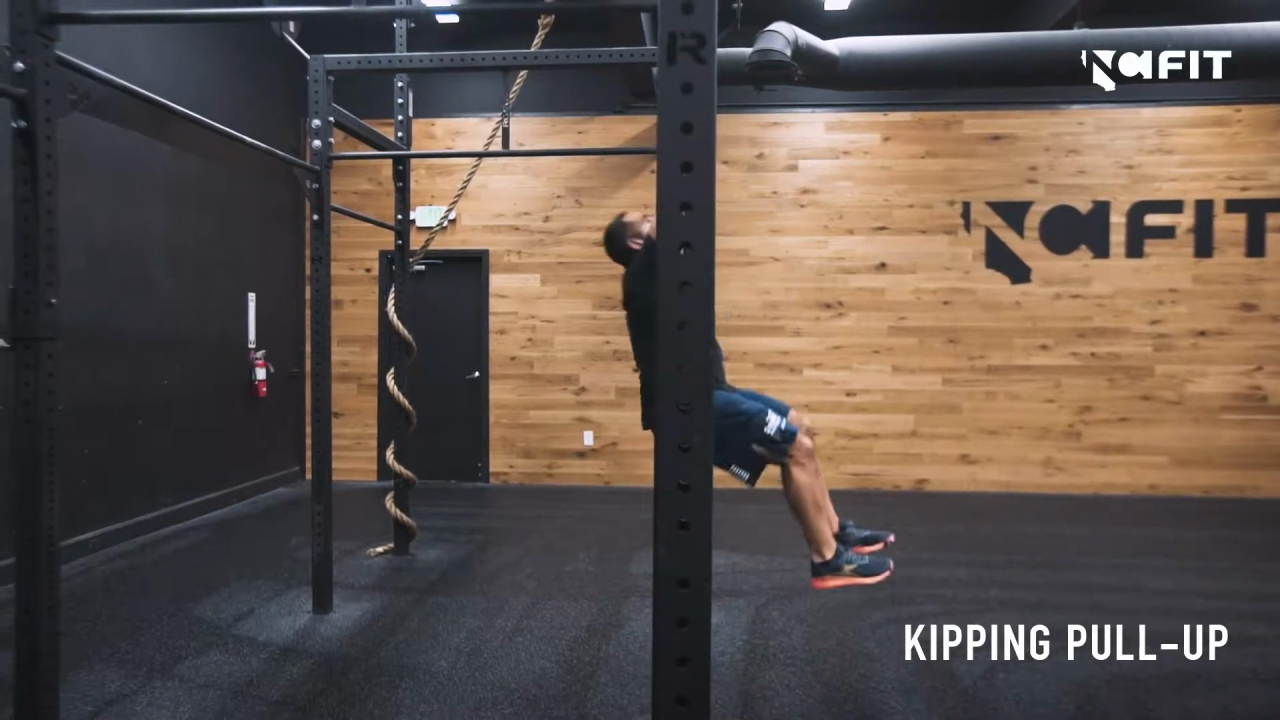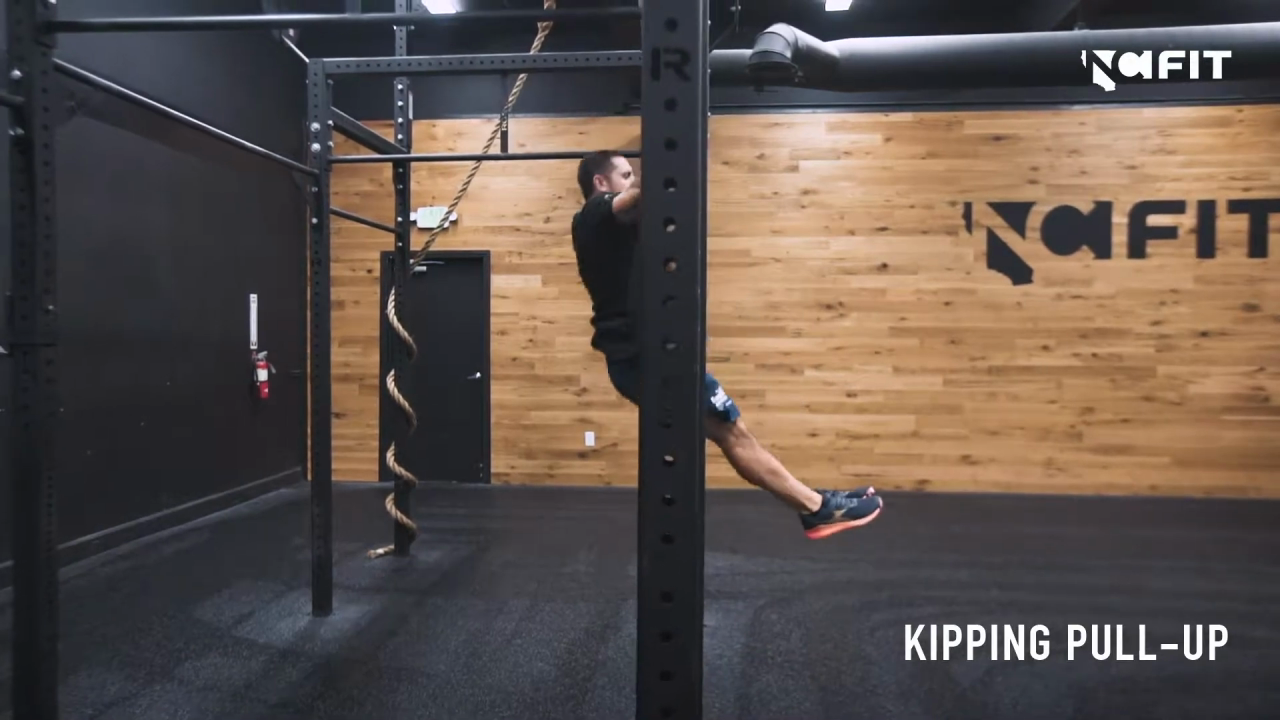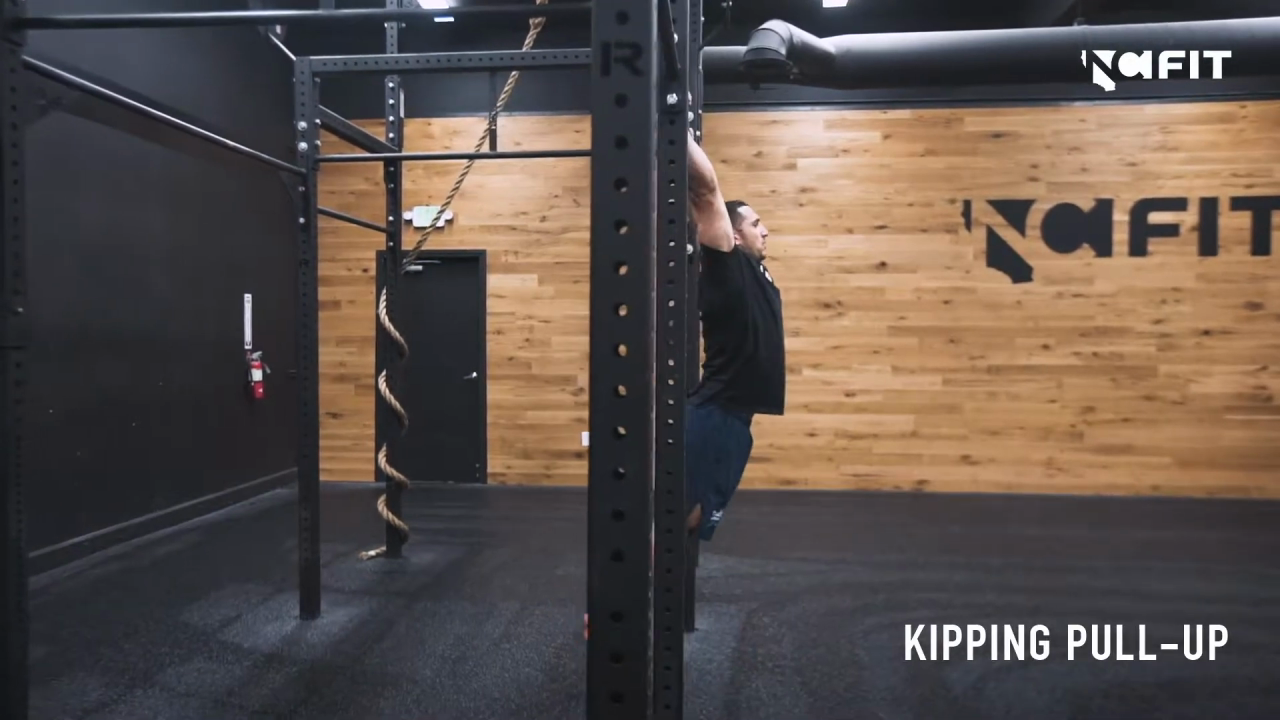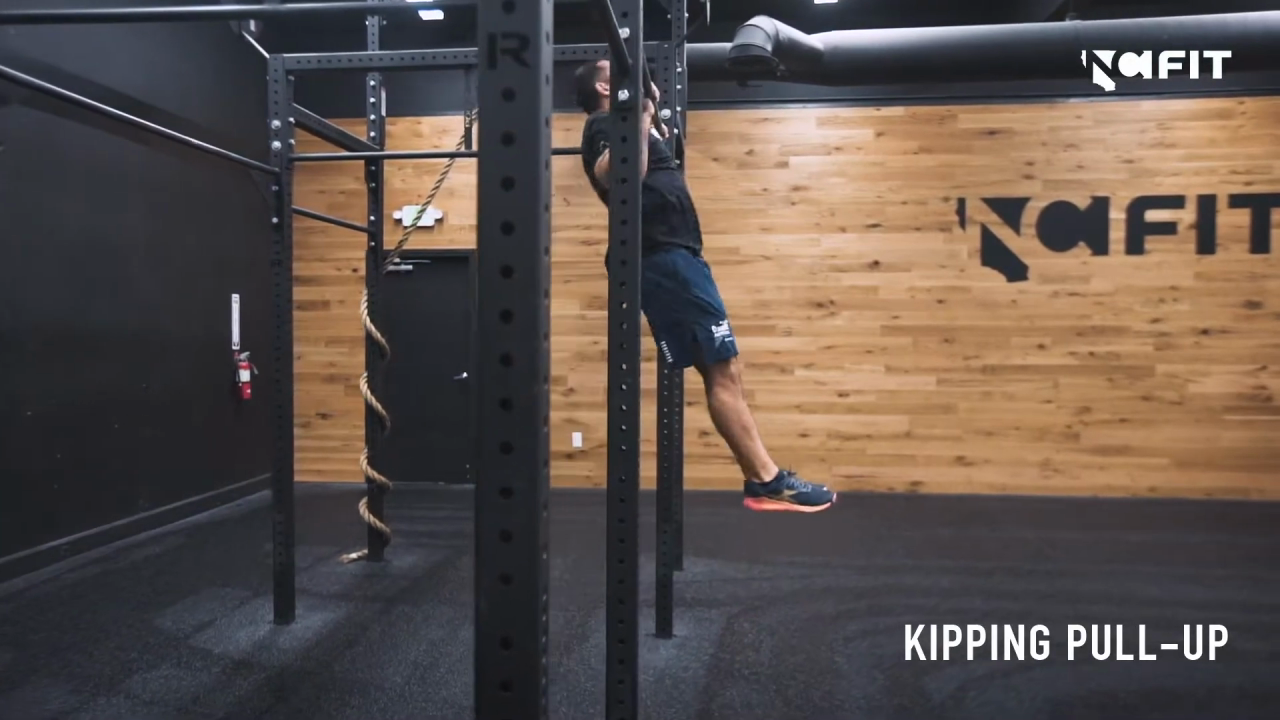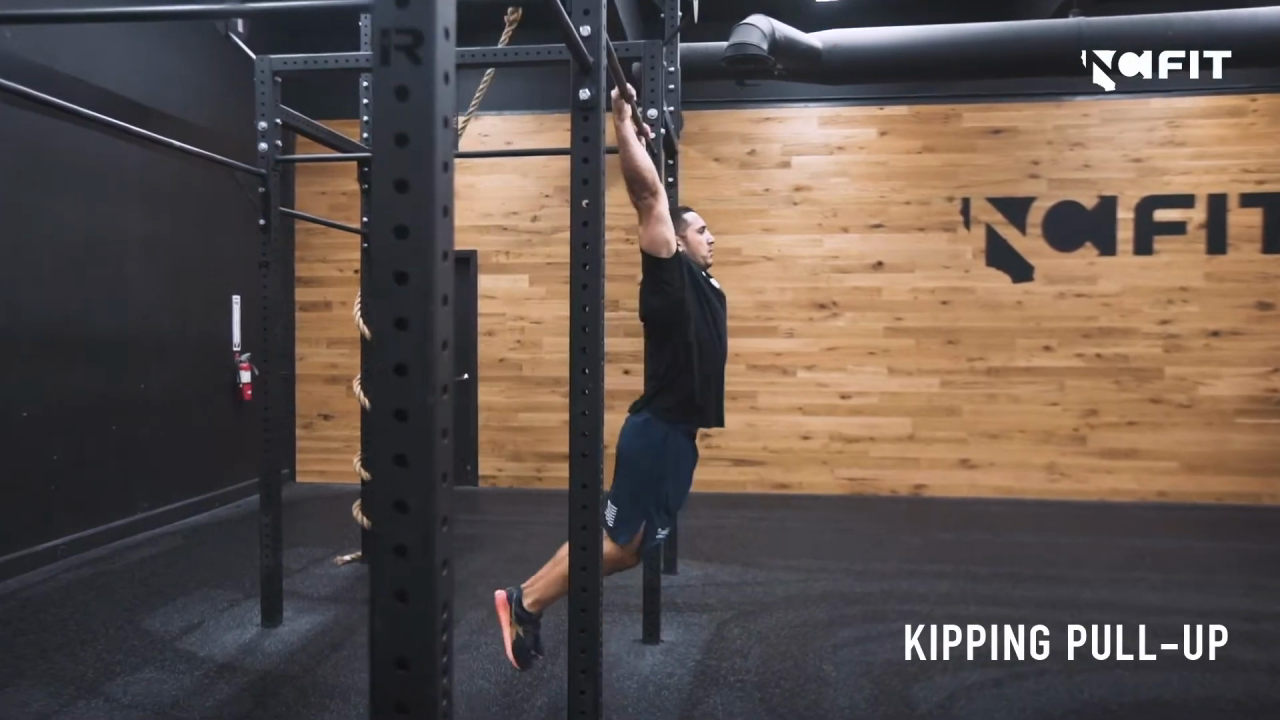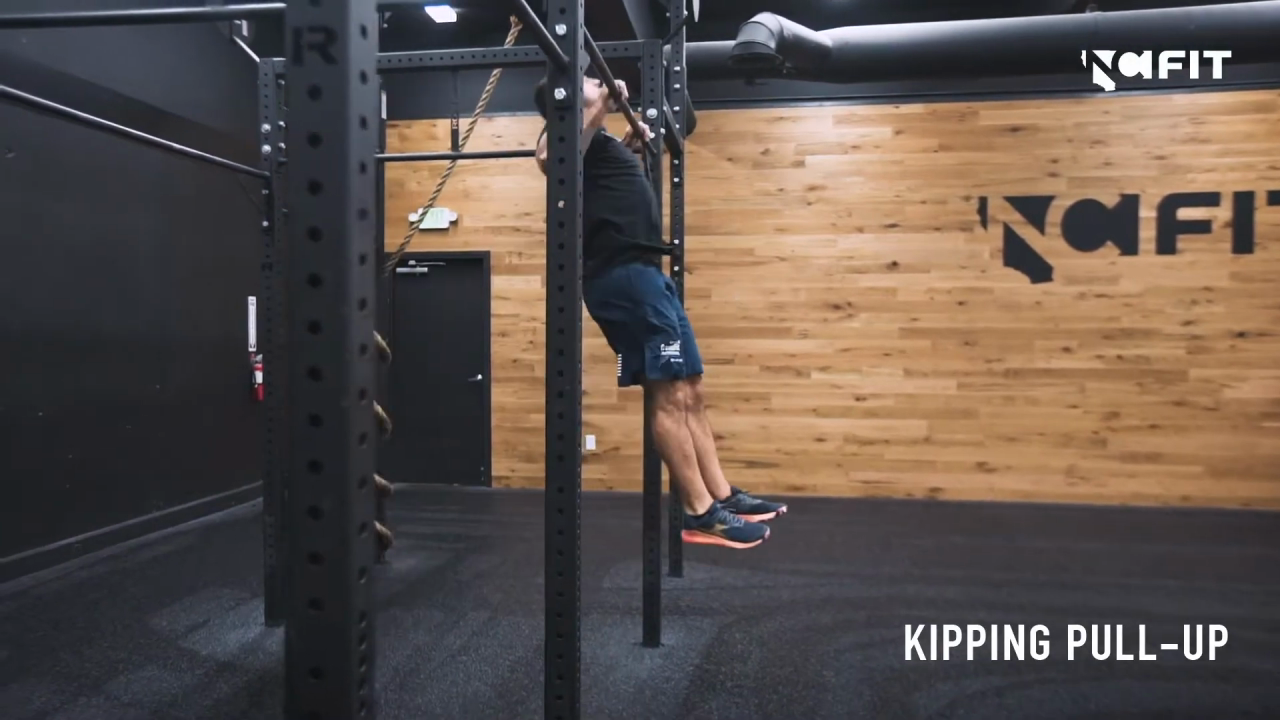
dt=0.7s
person 1, frame 1
left shoulder: (658, 272)
right shoulder: (647, 268)
left hip: (706, 395)
left knee: (800, 432)
right knee: (798, 447)
left ankle: (837, 534)
right ankle: (829, 559)
person 1, frame 2
left shoulder: (609, 228)
right shoulder: (597, 217)
right elbow: (645, 191)
left hip: (643, 353)
right hip: (643, 354)
left knee: (731, 430)
right knee: (732, 431)
right ankle: (819, 508)
person 1, frame 3
left shoulder: (750, 276)
right shoulder: (727, 268)
right elbow: (705, 189)
left hip: (729, 415)
right hip: (716, 414)
left knee: (695, 520)
right knee: (680, 518)
person 1, frame 4
left shoulder: (617, 132)
right shoulder: (603, 126)
left elbow: (659, 178)
right elbow: (618, 172)
left wrist: (650, 128)
right wrist: (642, 113)
left hip: (673, 256)
right hip: (665, 256)
left knee: (721, 368)
right knee: (721, 369)
left ankle: (769, 478)
right ankle: (767, 481)
person 1, frame 5
left shoulder: (695, 280)
right shoulder: (671, 274)
left elbow: (651, 188)
right elbow: (648, 194)
left wrist: (639, 137)
right wrist: (623, 125)
left hip: (673, 427)
right hip: (661, 429)
left knee: (631, 543)
right knee: (621, 540)
right ankle: (525, 605)
person 1, frame 6
left shoulder: (602, 135)
right shoulder: (576, 131)
right elbow: (553, 157)
left wrist: (632, 141)
right wrist: (601, 106)
left hip: (637, 270)
right hip: (625, 271)
left knee: (687, 390)
right knee: (675, 393)
left ankle: (723, 497)
right ankle: (700, 512)
